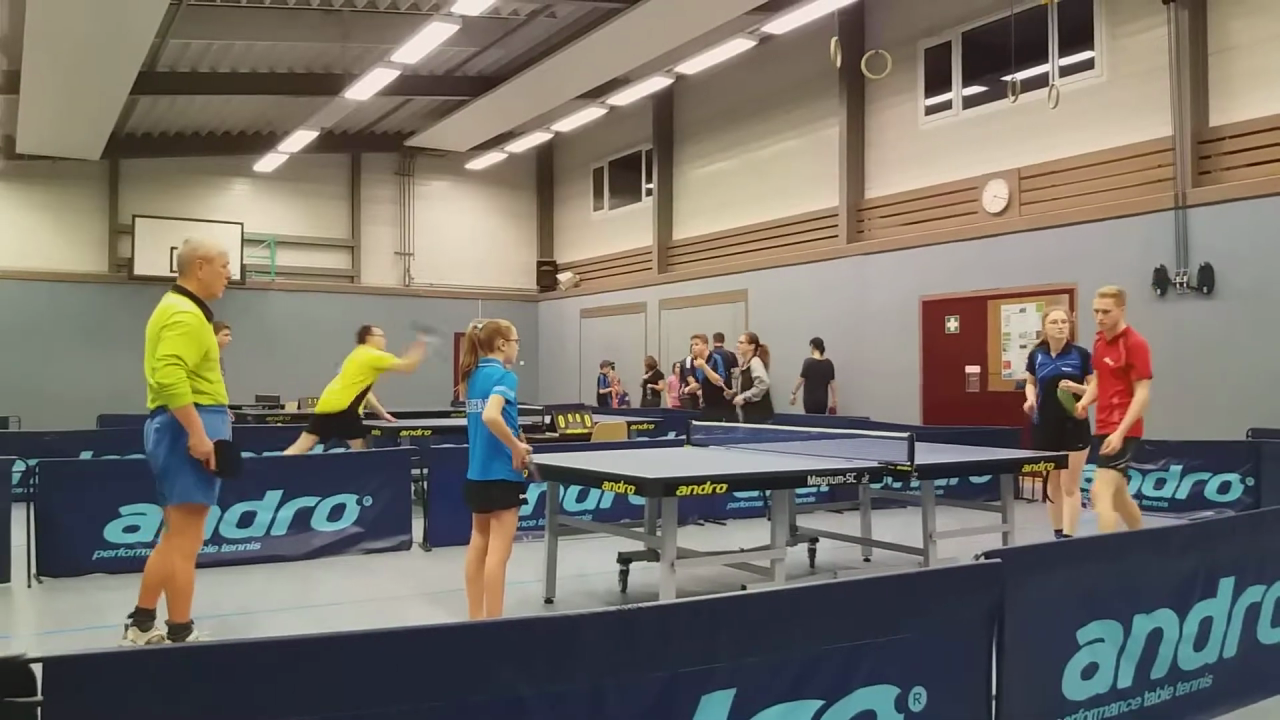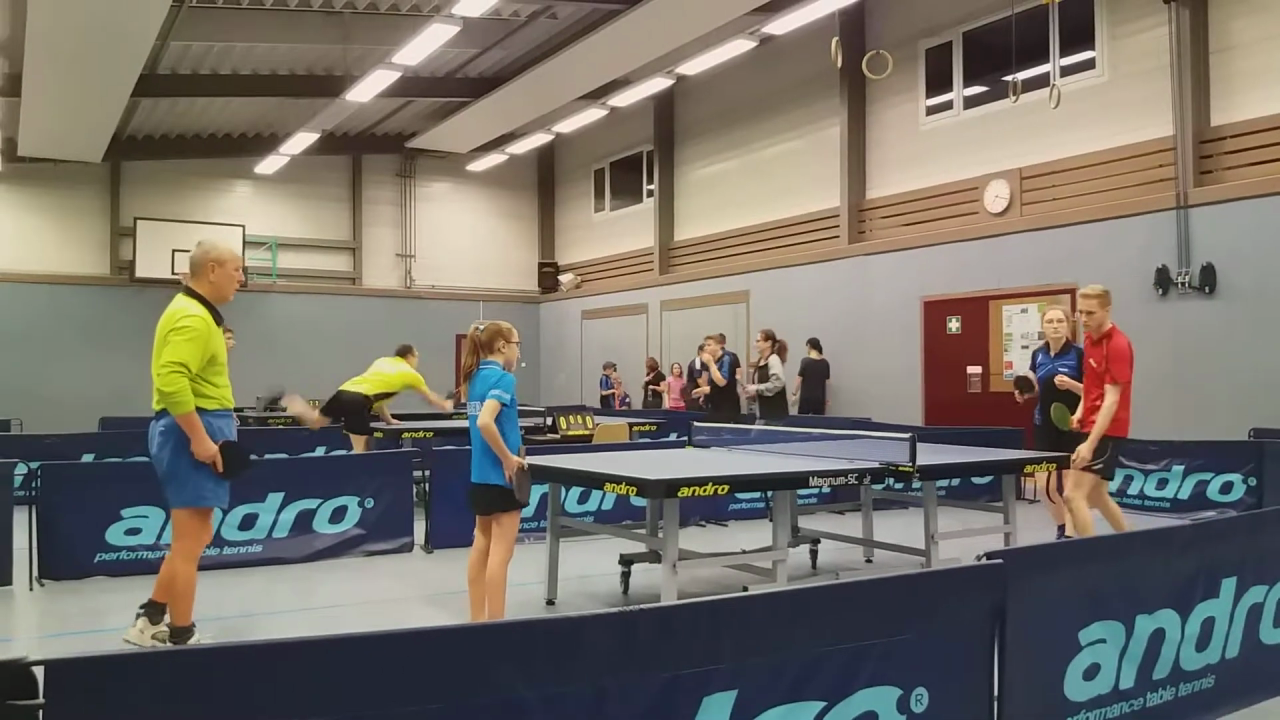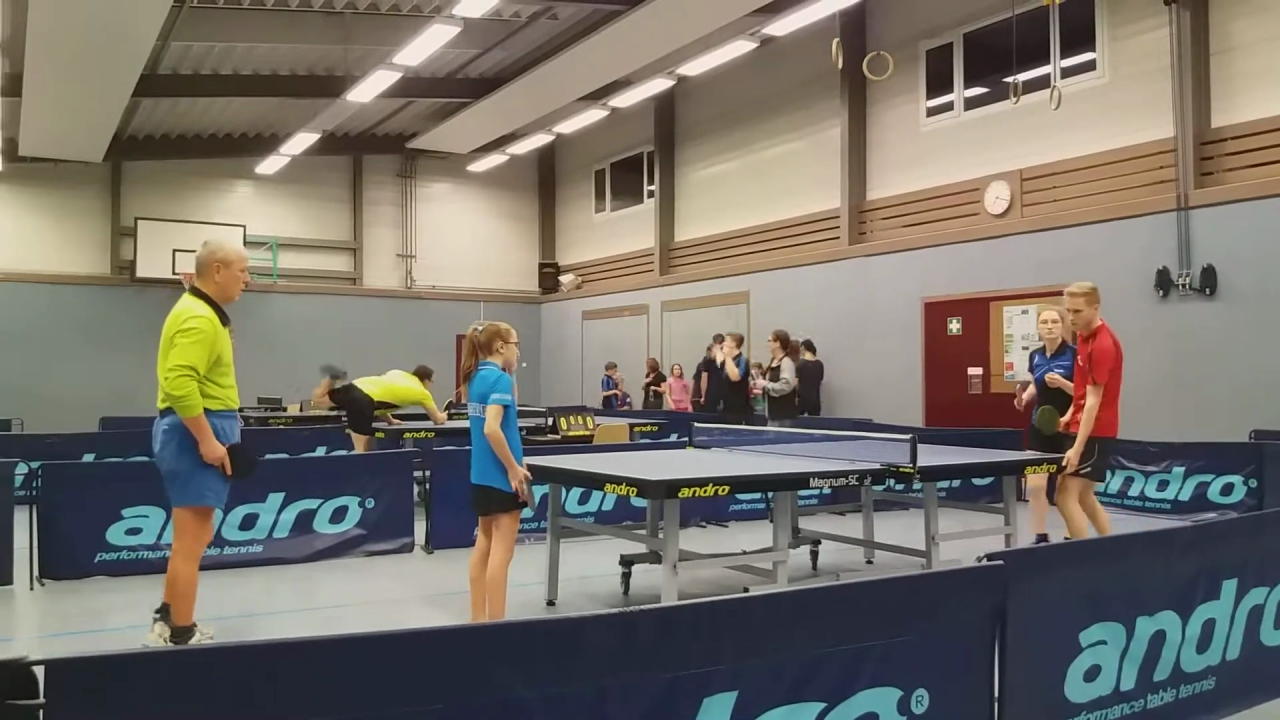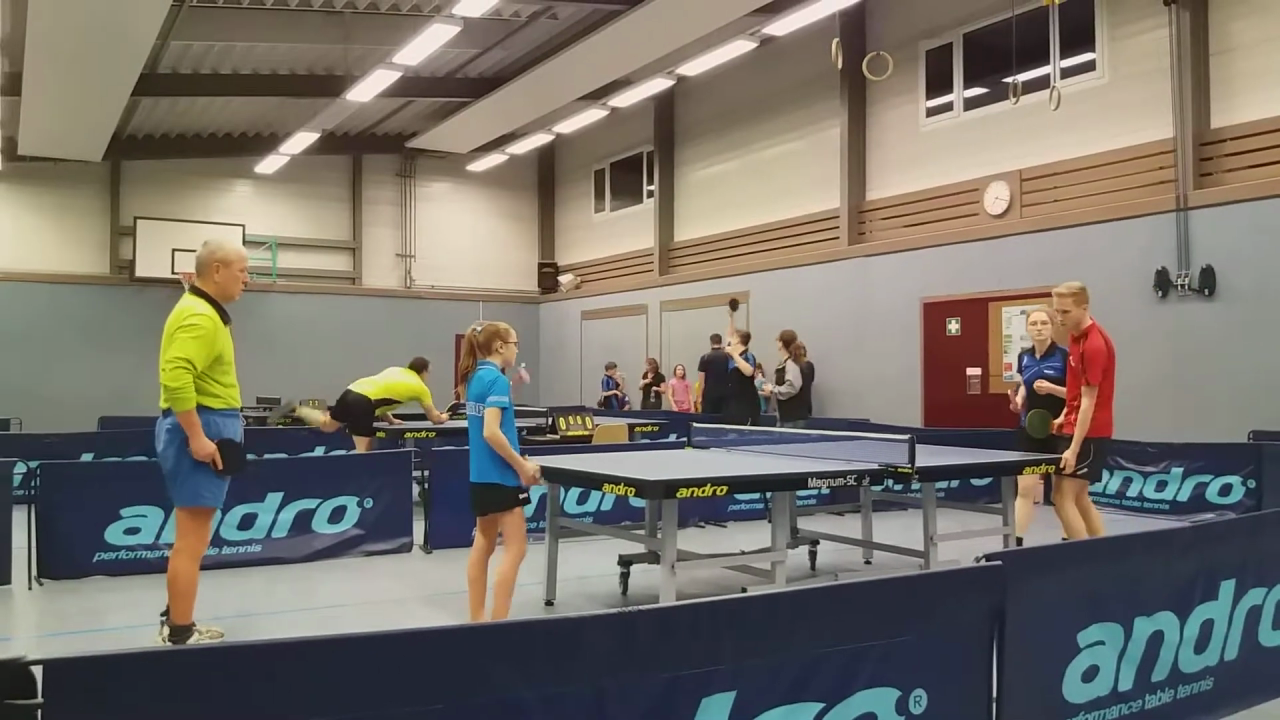
dt=0.2s
person 1, frame 1
left shoulder: (177, 307)
right shoulder: (185, 315)
right elbow: (169, 376)
right wrist: (198, 434)
left hip: (181, 429)
right hip: (188, 430)
left knee: (174, 538)
right knee: (186, 543)
left ankle: (140, 625)
right ankle: (180, 635)
person 1, frame 2
left shoulder: (192, 311)
right shoulder: (193, 319)
right elbow: (172, 382)
right wrist: (200, 438)
left hip: (197, 431)
right hip: (194, 433)
left knee: (192, 538)
right knee: (189, 544)
left ankle: (150, 618)
right ankle: (181, 638)
person 1, frame 3
left shoulder: (200, 311)
right shoulder: (199, 319)
right elbow: (180, 384)
right wrist: (207, 441)
left hip: (201, 431)
right hip: (198, 434)
left knee: (192, 539)
right knee: (190, 543)
left ankle: (168, 618)
right ankle: (181, 637)
person 1, frame 4
left shoulder: (203, 311)
right shoulder: (199, 317)
right elbow: (175, 378)
right wrist: (197, 437)
left hip: (204, 429)
right hip: (200, 430)
left knee: (190, 539)
right knee: (192, 542)
left ankle: (174, 622)
right ankle: (180, 637)
person 2, frame 1
left shoulder: (473, 376)
right shoulder: (504, 376)
right elbow: (491, 416)
right wrist: (516, 447)
left hip: (477, 473)
right hip: (502, 473)
left knee: (478, 545)
right knee: (498, 551)
left ankle: (476, 617)
right ankle: (493, 622)
person 2, frame 2
left shoulder: (475, 377)
right shoulder: (502, 378)
right elbow: (485, 422)
right wrist: (508, 458)
left hip: (480, 475)
right hip: (501, 477)
left knee: (481, 546)
right knee: (500, 553)
left ankle: (478, 619)
right ankle: (495, 625)
person 2, frame 3
left shoulder: (476, 378)
right shoulder: (500, 379)
right elbow: (492, 429)
right wrist: (514, 469)
left hip: (482, 476)
right hip: (502, 477)
left knee: (484, 548)
right knee: (501, 554)
left ankle: (479, 620)
right ankle: (495, 625)
person 2, frame 4
left shoulder: (475, 377)
right shoulder: (496, 379)
right elbow: (491, 432)
left wrist: (514, 382)
right wrist: (522, 465)
left hip: (480, 475)
right hip: (501, 476)
left knee: (483, 546)
right knee: (515, 551)
left ankle: (477, 619)
right ankle: (498, 623)
person 3, frame 1
left shoulder: (1135, 344)
right shoulder: (1099, 341)
left elbow: (1142, 394)
left wrist: (1120, 433)
left hip: (1120, 433)
right hip: (1104, 429)
left knee: (1100, 494)
right knee: (1118, 493)
person 3, frame 2
left shoulder: (1118, 346)
right shoulder: (1089, 339)
left elbow: (1111, 399)
left wrist: (1090, 443)
right wrist: (1079, 412)
left hip: (1104, 432)
right hip: (1089, 427)
left knee: (1074, 495)
right knee: (1097, 494)
person 3, frame 3
left shoulder: (1103, 345)
right shoulder: (1084, 335)
left elbow: (1094, 401)
left wrist: (1077, 448)
right wrist: (1070, 413)
left hip: (1093, 432)
right hip: (1083, 427)
left knee: (1066, 497)
right knee: (1083, 495)
person 3, frame 4
left shoulder: (1094, 345)
right shoulder: (1077, 335)
left elbow: (1088, 402)
left wrist: (1074, 449)
right wrist: (1064, 416)
left hip: (1088, 433)
right hip: (1076, 427)
left knee: (1063, 498)
right knee: (1079, 498)
person 4, frame 1
left shoulder: (1081, 355)
right shoulder: (1036, 355)
left elbow: (1094, 389)
left wrist: (1076, 388)
right wrist: (1030, 400)
left hip: (1074, 427)
right hip: (1044, 426)
left knee: (1069, 486)
right knee: (1052, 485)
left ankle: (1068, 537)
right ankle: (1058, 533)
person 4, frame 2
left shoulder: (1079, 355)
right shoulder: (1038, 355)
left wrist: (1071, 385)
right wrist: (1025, 394)
right hip: (1044, 427)
right knee: (1046, 486)
left ankle: (1069, 537)
right ankle: (1061, 528)
person 4, frame 3
left shoulder: (1075, 355)
right shoulder: (1035, 356)
left wrist: (1062, 383)
right wrist: (1025, 397)
right hip: (1040, 428)
right knee: (1034, 486)
right ankle: (1041, 537)
person 4, frame 4
left shoulder: (1065, 356)
right shoulder: (1024, 357)
left wrist: (1051, 389)
right wrist: (1018, 400)
right hip: (1030, 429)
right knee: (1025, 489)
right ankle: (1017, 542)
